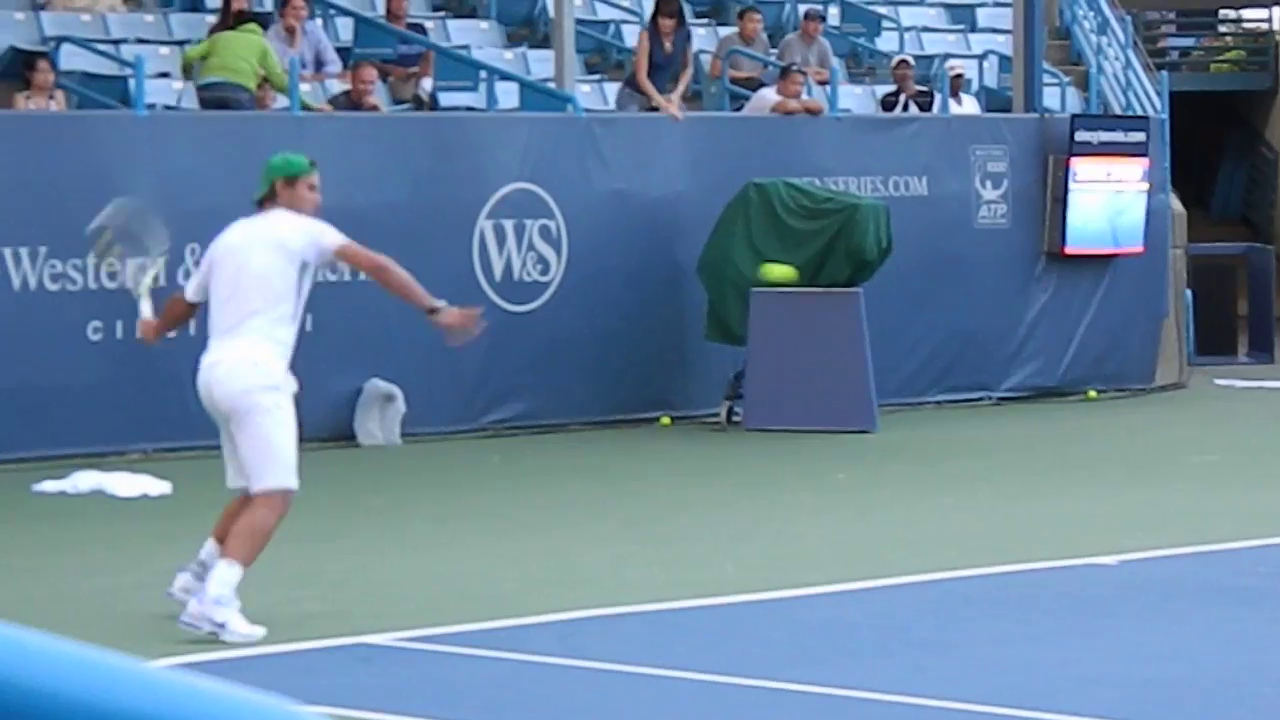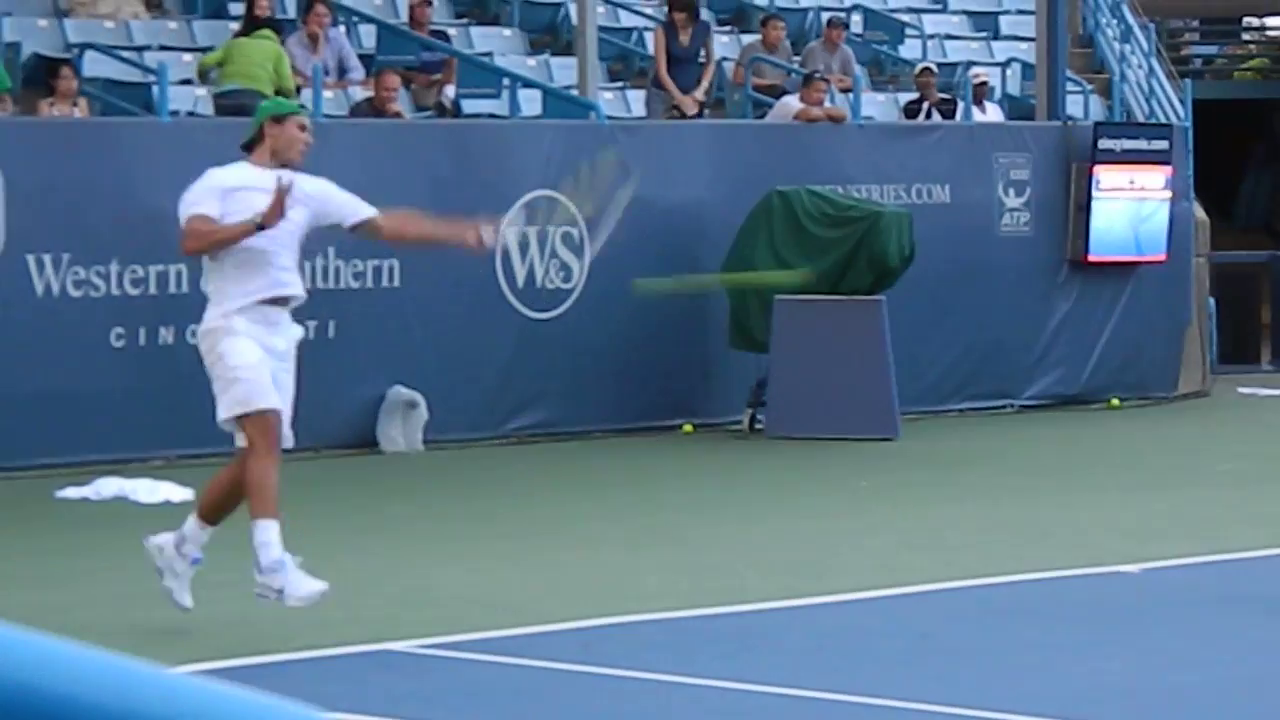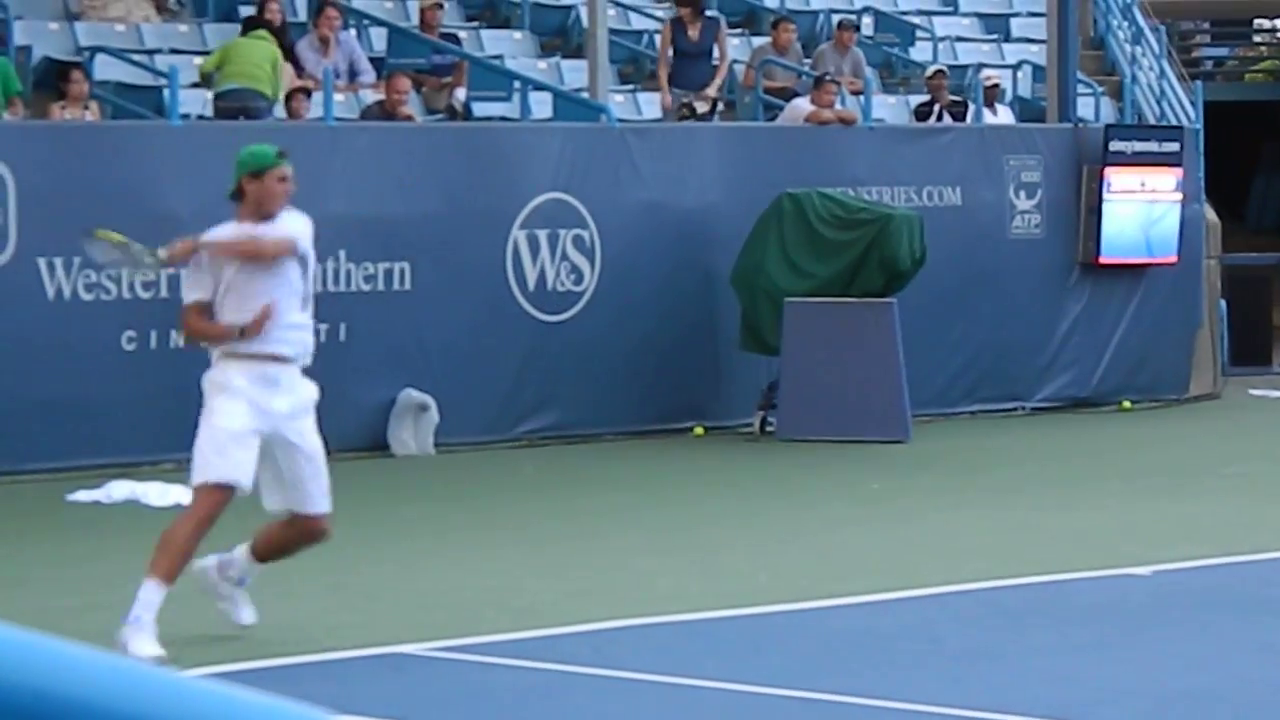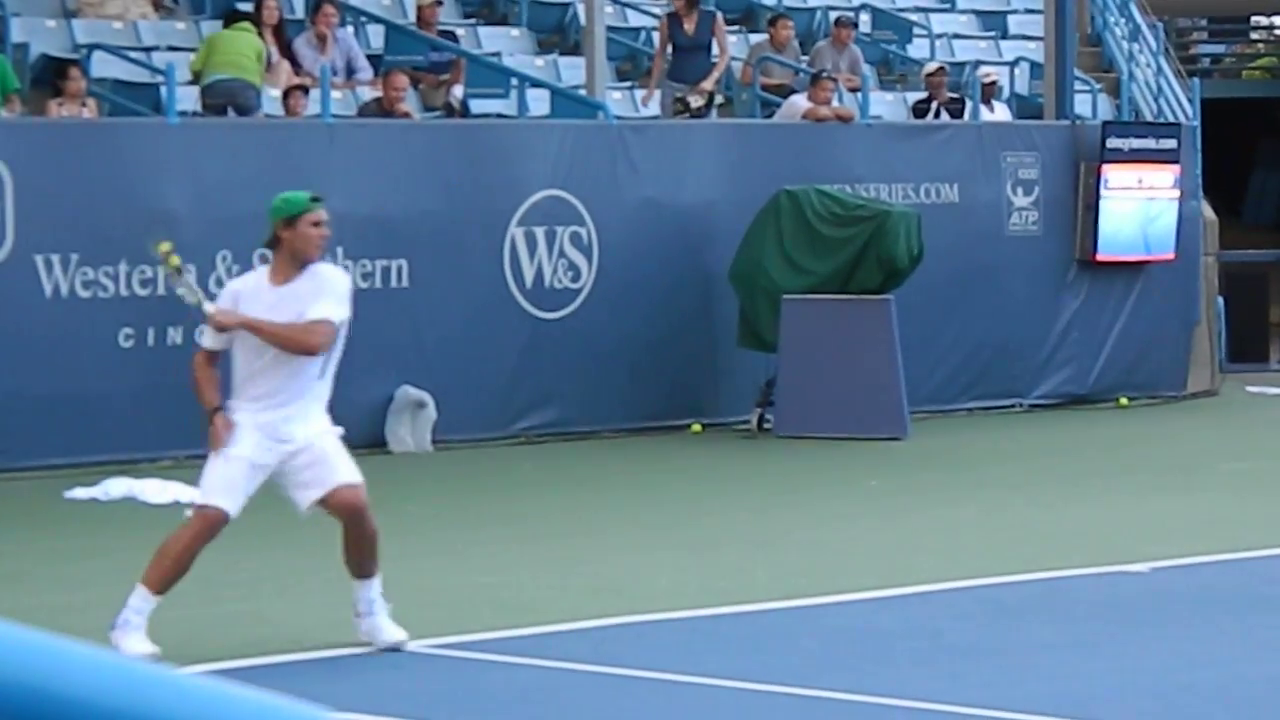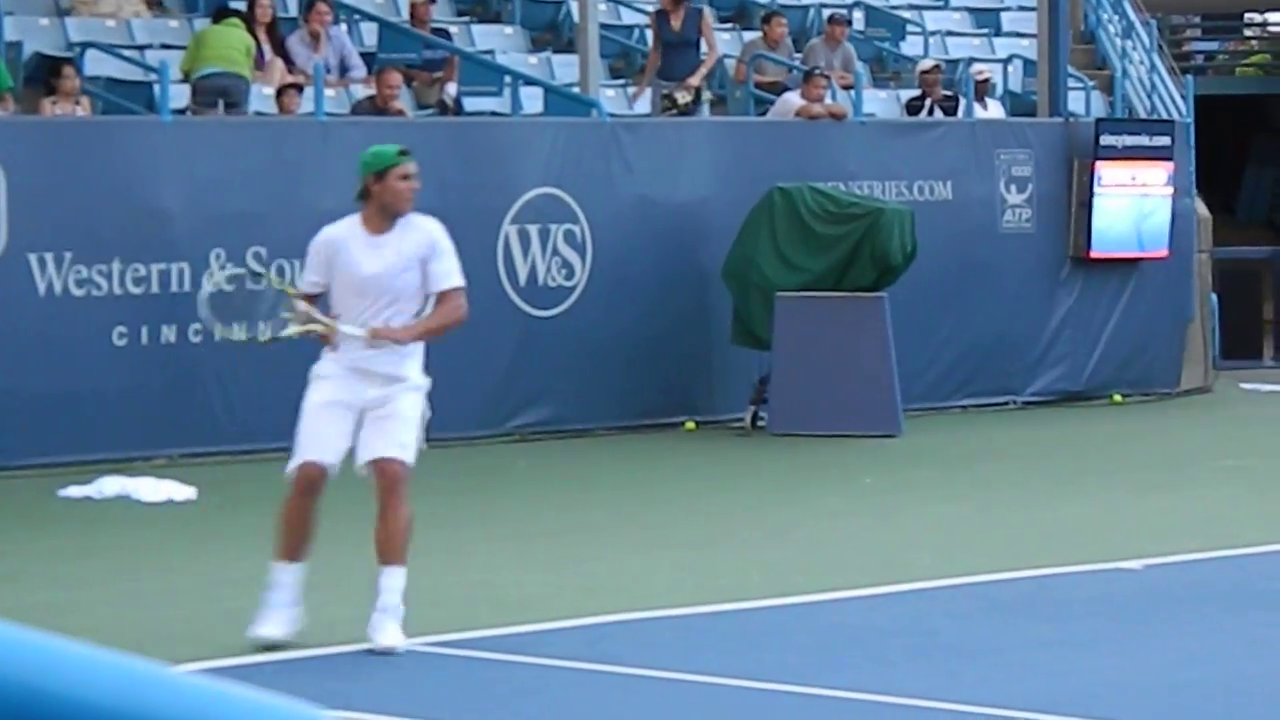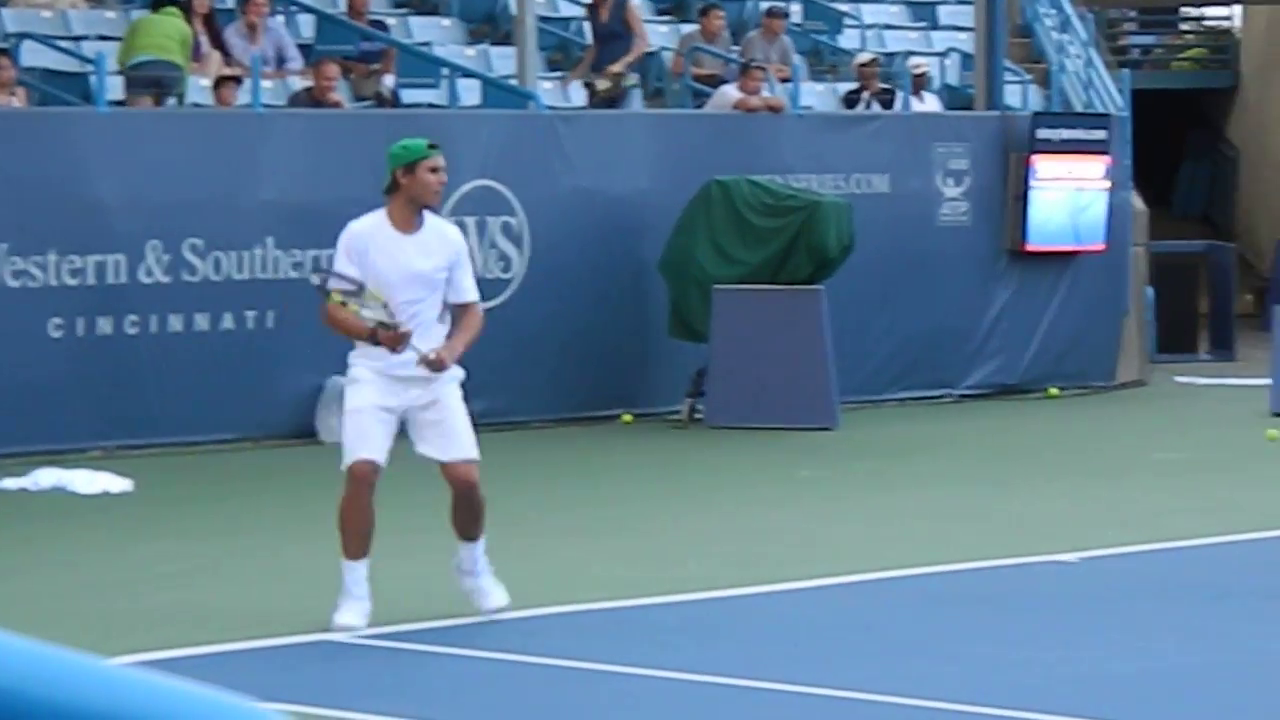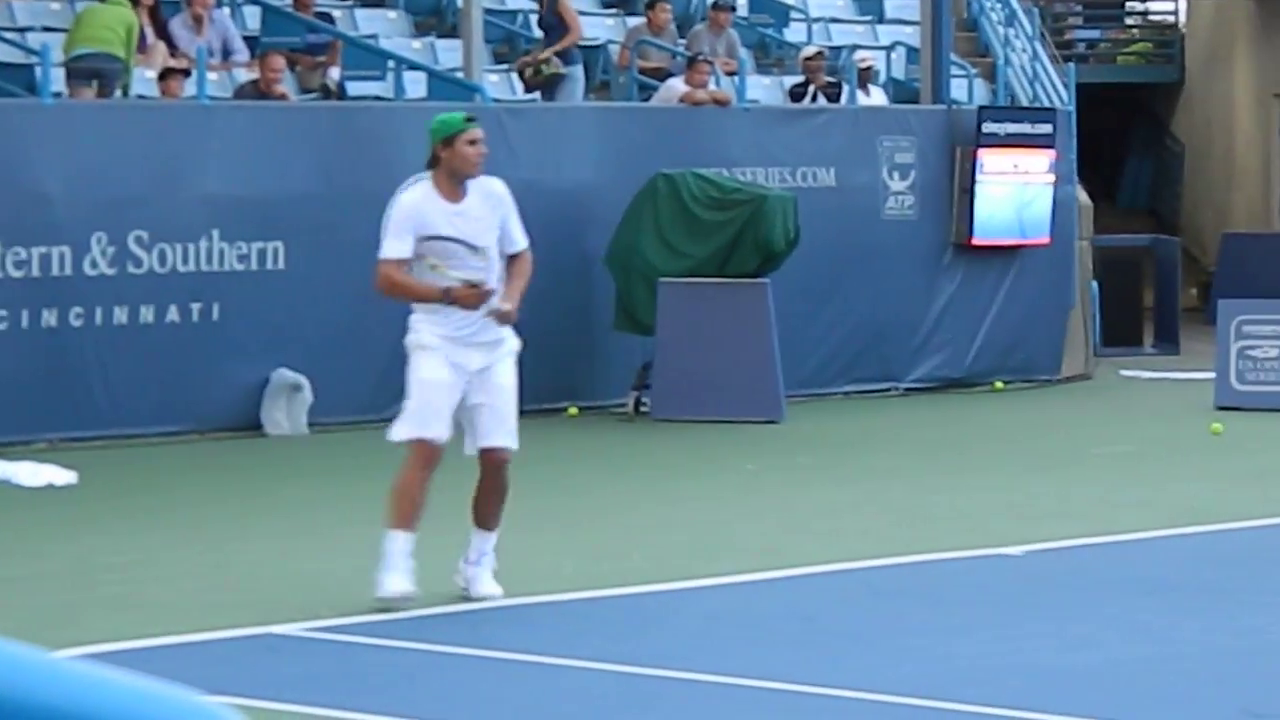
dt=0.2s
person 1, frame 1
left shoulder: (226, 238)
right shoulder: (300, 229)
left elbow: (180, 308)
right elbow: (371, 261)
left wrist: (155, 329)
right wrist: (436, 309)
left hip: (216, 373)
right hip: (254, 375)
left knee: (255, 491)
right knee: (272, 500)
left ankle: (195, 582)
right ankle: (215, 603)
person 1, frame 2
left shoulder: (308, 189)
right shoulder: (217, 181)
left elbow: (386, 224)
right elbow: (192, 242)
left wrist: (465, 232)
right wrist: (257, 223)
left hip: (278, 332)
right hip: (233, 327)
left knee: (252, 463)
right knee: (264, 432)
left ankle: (180, 547)
right ankle: (274, 568)
person 1, frame 3
left shoulder: (293, 224)
right shoulder: (211, 246)
left elbow: (270, 251)
right elbow: (193, 325)
left wrist: (199, 247)
right wrist: (236, 330)
left hip: (290, 392)
right hip: (235, 385)
left knee: (313, 527)
right knee: (213, 498)
left ankle: (231, 570)
right ankle: (142, 617)
person 1, frame 4
left shoulder: (334, 280)
right shoulder: (239, 290)
left elbow: (313, 342)
right elbow: (204, 358)
left wrist: (243, 321)
right wrist: (215, 413)
left hip: (306, 427)
right hip: (247, 428)
left knee: (354, 505)
right knee: (207, 519)
left ankle: (370, 609)
right ankle: (132, 619)
person 1, frame 5
left shoulder: (429, 233)
right shoulder: (331, 239)
left elbow: (455, 308)
right elbow: (303, 304)
left wrist: (408, 332)
left hip: (398, 381)
right hip: (339, 375)
left knee: (391, 477)
right knee: (308, 476)
left ankle: (387, 610)
right ankle: (281, 600)
person 1, frame 6
left shoulder: (449, 237)
right shoulder: (360, 233)
left elbow: (469, 312)
right elbow: (334, 311)
left wrist: (451, 350)
right wrist: (374, 335)
left hip: (434, 377)
right hip: (374, 375)
left knee: (466, 479)
right knee: (361, 473)
left ankle: (473, 566)
right ankle: (354, 590)
person 1, frame 7
left shoulder: (496, 193)
right shoulder: (410, 204)
left elbow: (519, 257)
right elbow: (387, 279)
left wrist: (510, 300)
right wrist: (448, 296)
left hip: (493, 345)
right hip: (436, 344)
left knee: (496, 459)
right knee: (425, 449)
left ankle: (478, 562)
right ankle: (395, 564)
